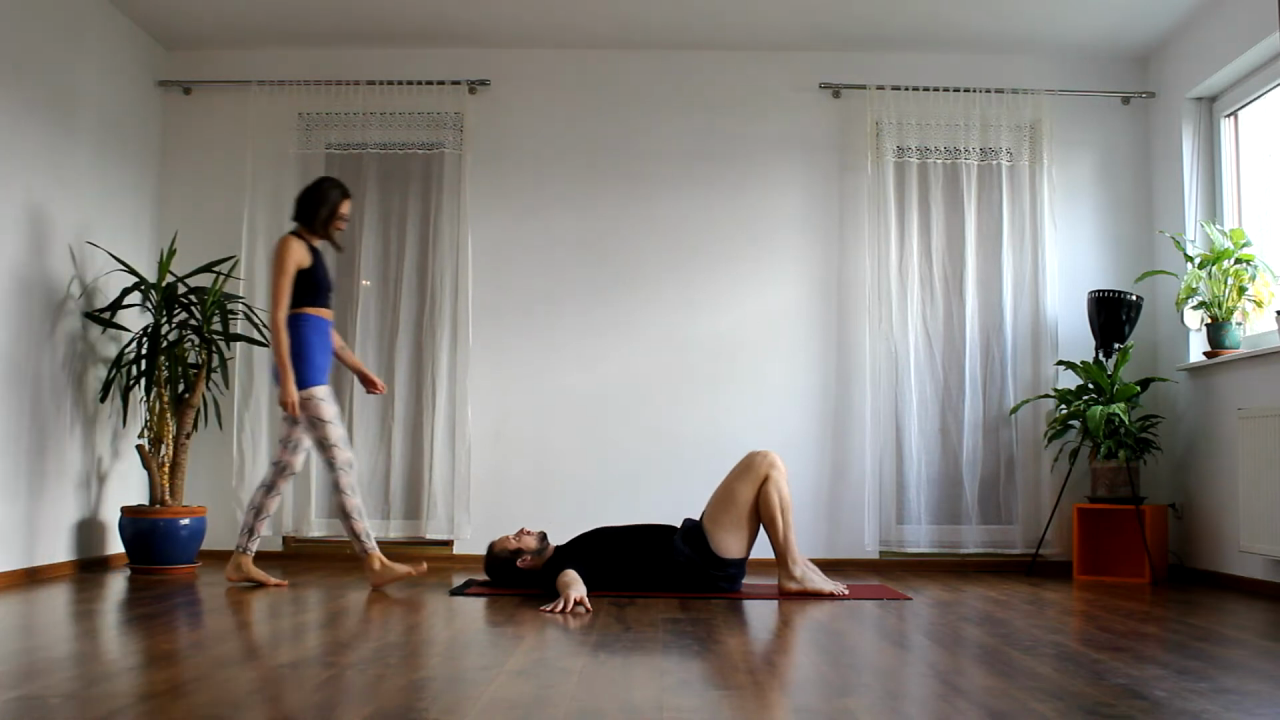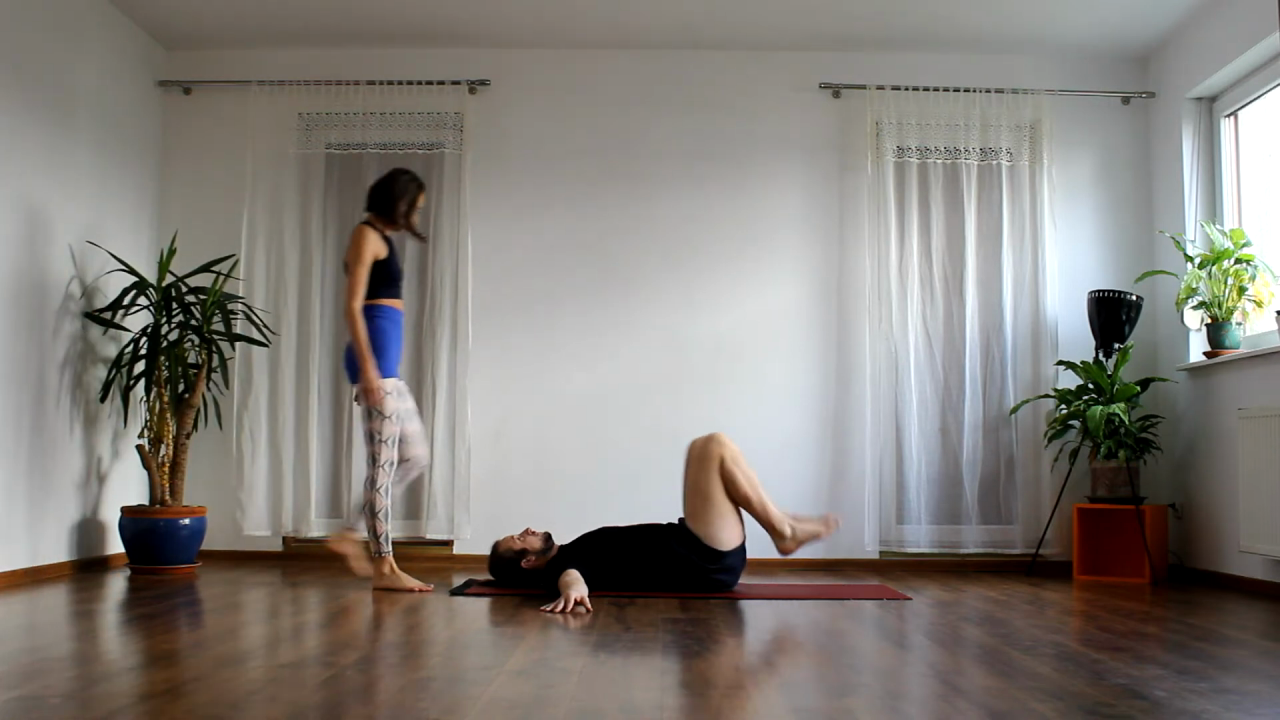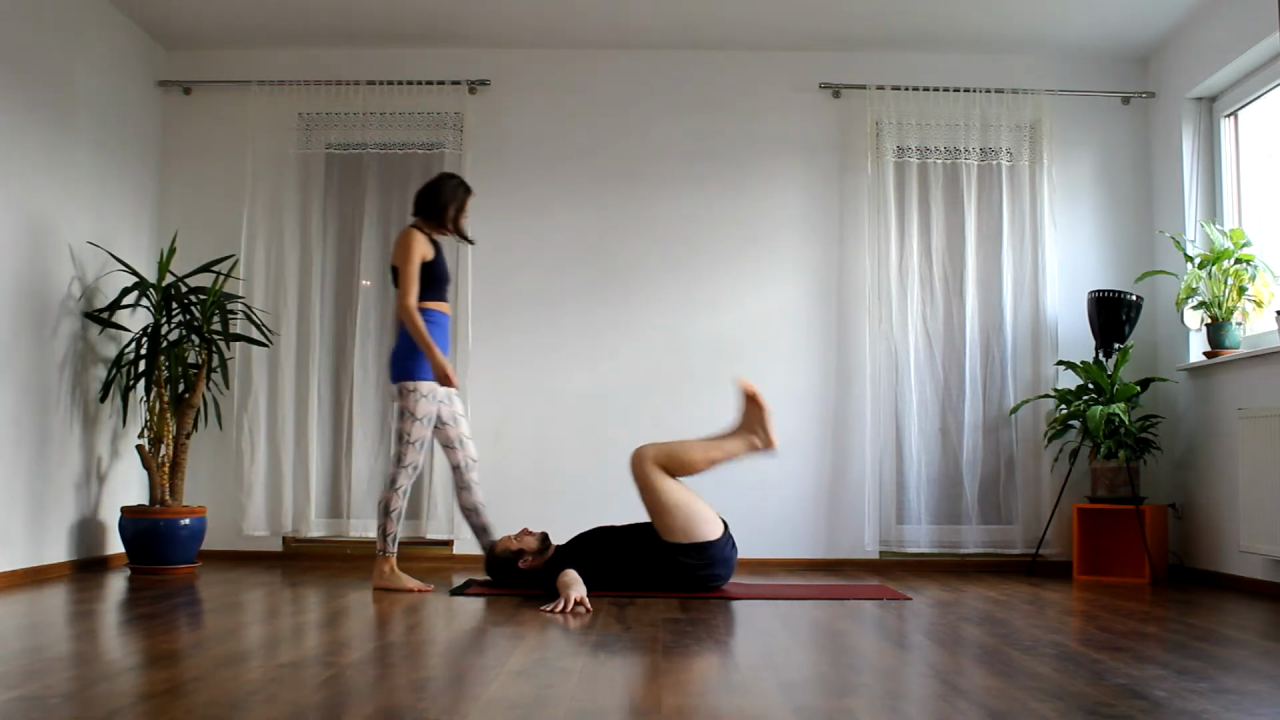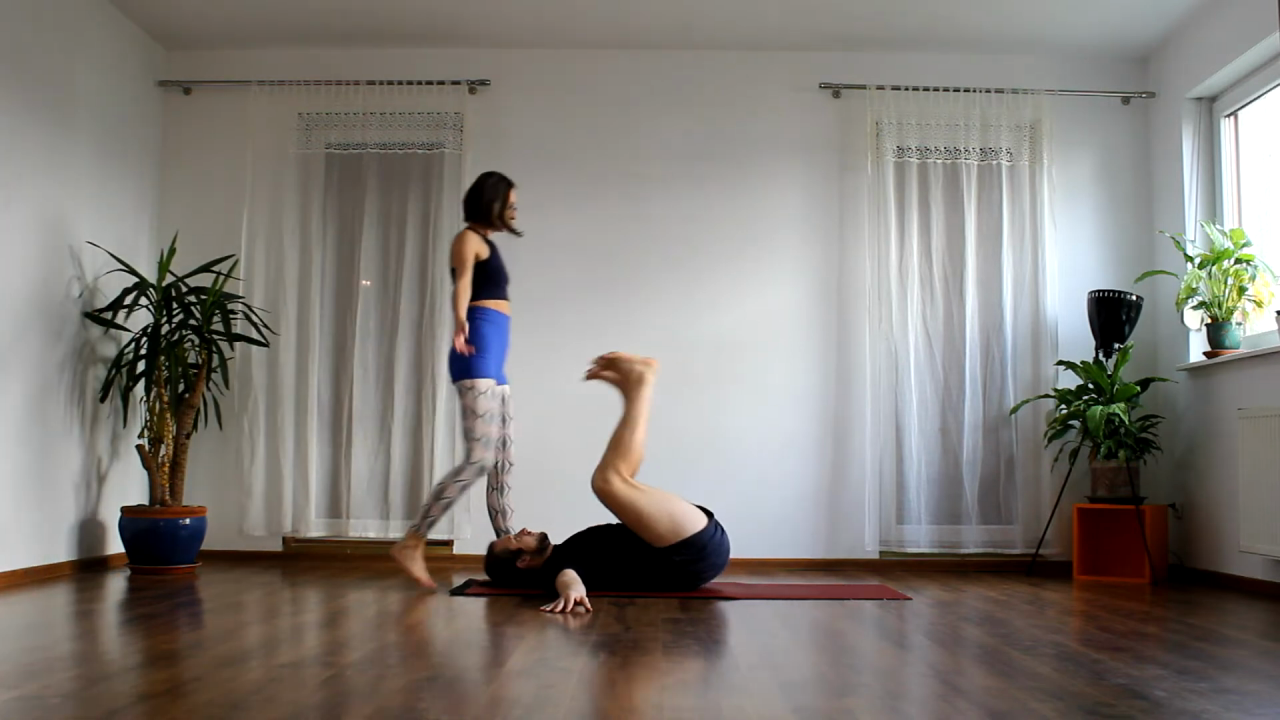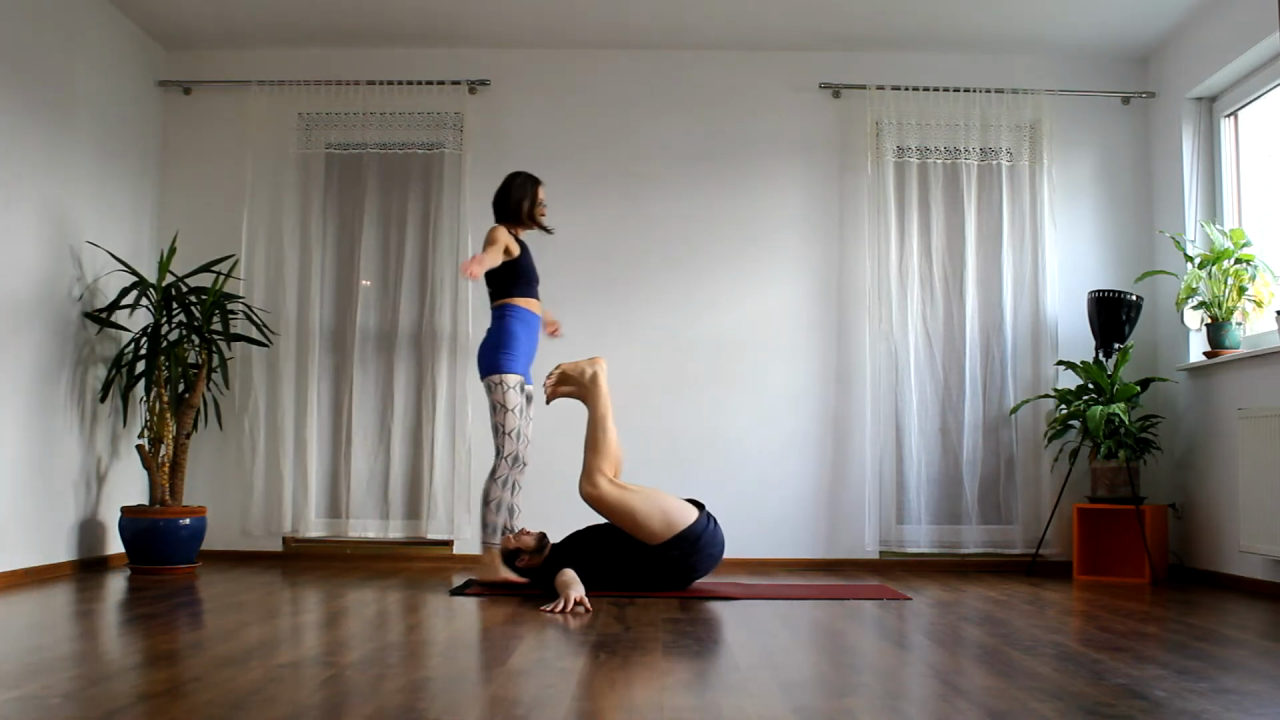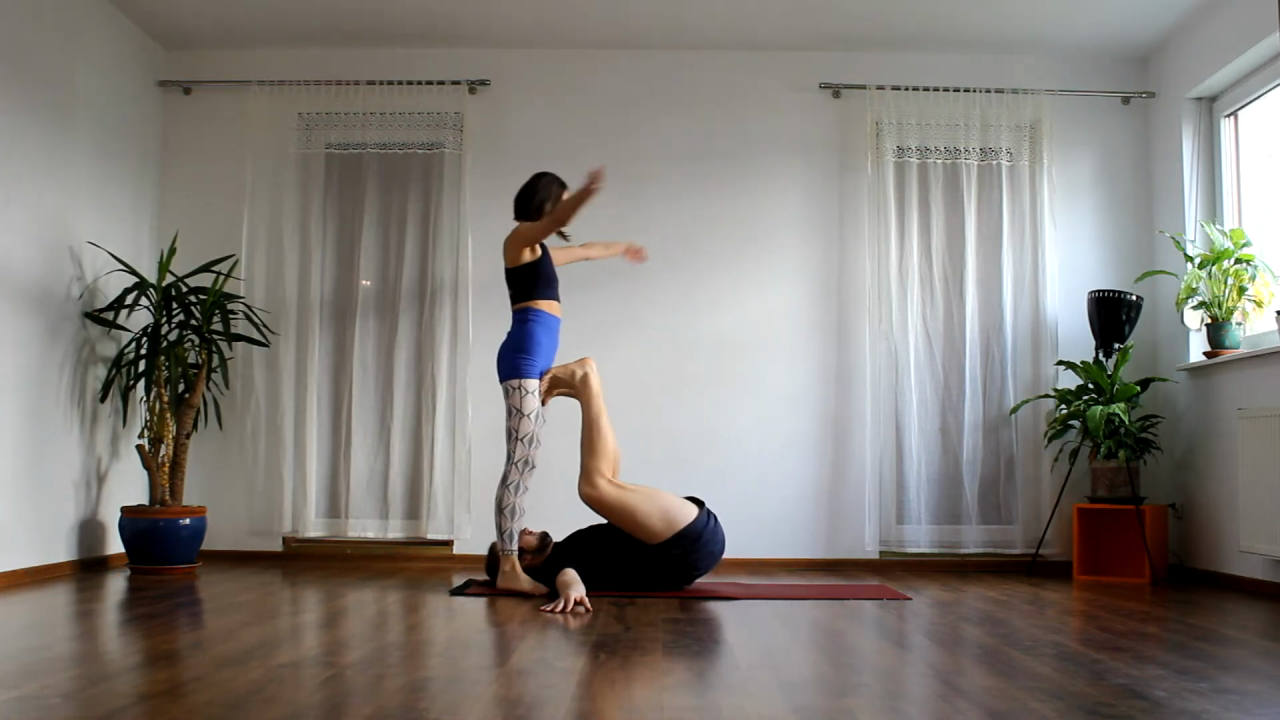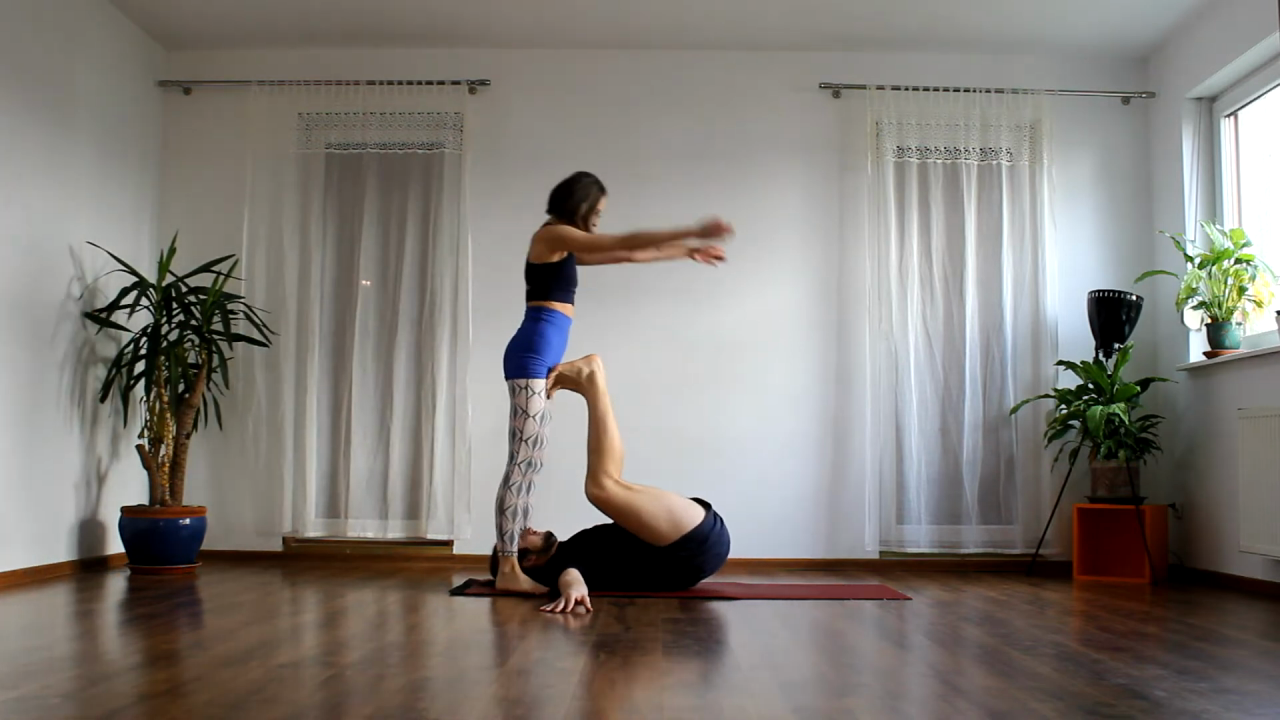
dt=0.3s
person 1, frame 1
left shoulder: (313, 252)
right shoulder: (291, 246)
right elbow: (278, 318)
left wrist: (361, 369)
right wrist: (287, 379)
left hip: (314, 369)
right hip: (303, 368)
left knee: (285, 468)
right knee: (342, 464)
left ankle: (242, 560)
right ankle: (375, 563)
person 1, frame 2
left shoulder: (382, 240)
right shoulder: (365, 236)
right elbow: (353, 307)
right wrist: (367, 368)
left hip: (383, 359)
right hip: (375, 356)
left knee: (416, 455)
right knee: (385, 464)
left ankle: (351, 534)
right ankle: (384, 567)
person 1, frame 3
left shoulder: (430, 243)
right shoulder: (413, 238)
right elbow: (407, 306)
right wrist: (433, 354)
left hip: (435, 362)
right hip: (420, 359)
left knee: (466, 461)
right knee: (409, 463)
right ankle: (385, 566)
person 1, frame 4
left shoulder: (486, 244)
right shoulder: (468, 239)
right elbow: (461, 292)
right wrist: (460, 325)
left hip: (492, 362)
right hip: (477, 360)
left knee: (502, 464)
right knee: (478, 461)
right ankle: (411, 545)
person 1, frame 5
left shoulder: (520, 245)
right shoulder: (502, 236)
right elbow: (494, 257)
left wrist: (546, 316)
right wrist: (480, 262)
left hip: (518, 359)
right hip: (503, 356)
left knee: (514, 461)
right knee: (510, 458)
left ankle: (506, 557)
right ankle: (492, 558)
person 1, frame 6
left shoulder: (540, 247)
right shoulder: (521, 237)
left elbow: (583, 250)
right elbow: (553, 217)
left wrist: (619, 248)
right wrist: (580, 195)
left hip: (535, 360)
right hip: (525, 356)
left knee: (523, 463)
right knee: (520, 462)
left ankle: (512, 559)
right ankle: (509, 569)
person 1, frame 7
left shoulder: (565, 242)
right shoulder: (553, 234)
left elbow: (622, 251)
right elbow: (624, 245)
left wrist: (686, 249)
right wrist: (691, 233)
left hip: (539, 360)
right hip: (533, 358)
left knee: (525, 464)
right knee: (523, 463)
left ankle: (511, 560)
right ankle: (508, 569)
person 2, frame 1
left shoulder: (560, 556)
right shoulder: (555, 567)
right elbow: (569, 576)
right wrist: (571, 588)
left hip: (695, 556)
right hip: (704, 565)
right knee: (765, 463)
left ankle: (794, 565)
right ankle: (791, 569)
person 2, frame 2
left shoulder: (565, 557)
right shoulder: (560, 566)
right elbow: (571, 576)
right wrist: (571, 588)
left hip: (699, 558)
right hip: (705, 562)
right knee: (711, 446)
right ankle: (784, 531)
person 2, frame 3
left shoulder: (561, 556)
right shoulder: (559, 562)
right elbow: (567, 573)
right wrist: (569, 588)
left hip: (697, 557)
right hip: (700, 559)
right knee: (645, 458)
right ankle: (750, 438)
person 2, frame 4
left shoulder: (561, 556)
right shoulder: (555, 567)
right elbow: (568, 577)
right wrist: (570, 590)
right knee: (608, 478)
left ankle: (636, 387)
right ankle: (640, 385)
person 2, frame 5
left shoulder: (562, 553)
right shoulder: (554, 566)
right elbow: (565, 577)
right wrist: (570, 589)
right knee: (595, 483)
right ankle: (594, 382)
person 2, frame 6
left shoulder: (561, 554)
right shoulder: (555, 566)
right elbow: (567, 576)
right wrist: (570, 588)
right knee: (594, 485)
right ankle: (585, 383)
person 2, frame 7
left shoulder: (567, 552)
right shoulder: (558, 566)
right elbow: (570, 576)
right wrist: (573, 588)
right knee: (602, 484)
right ankle: (592, 381)
